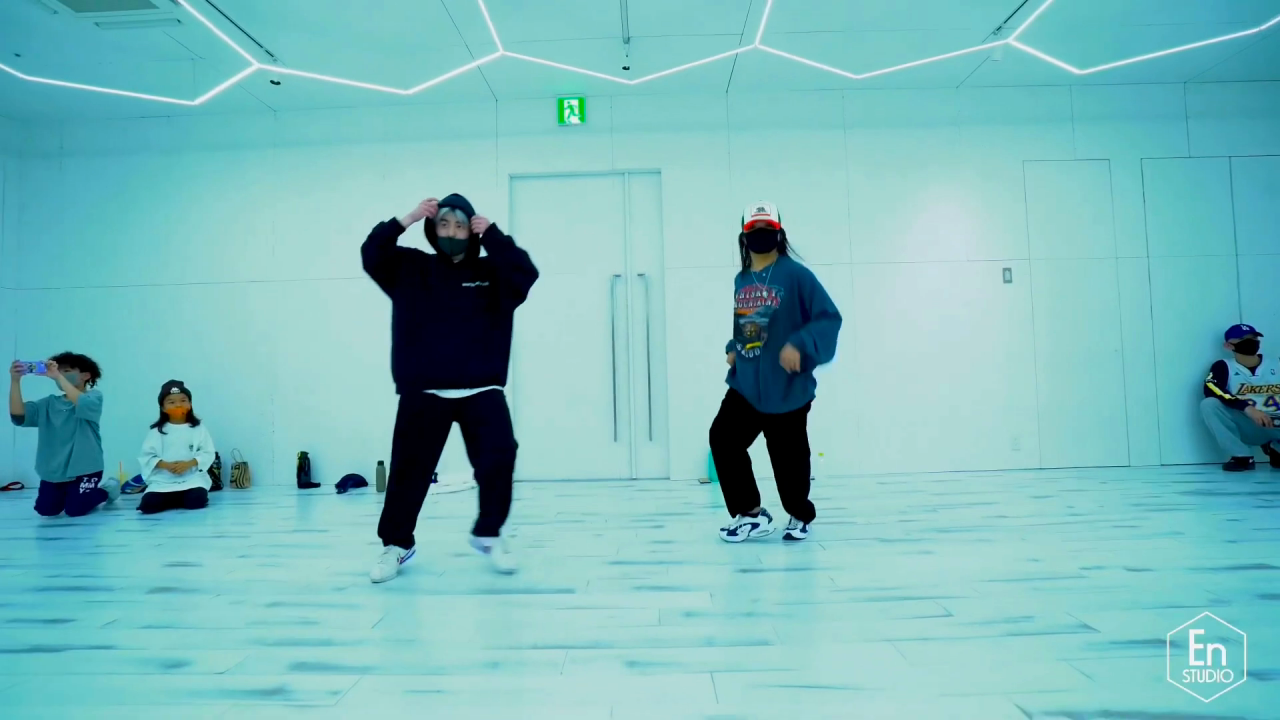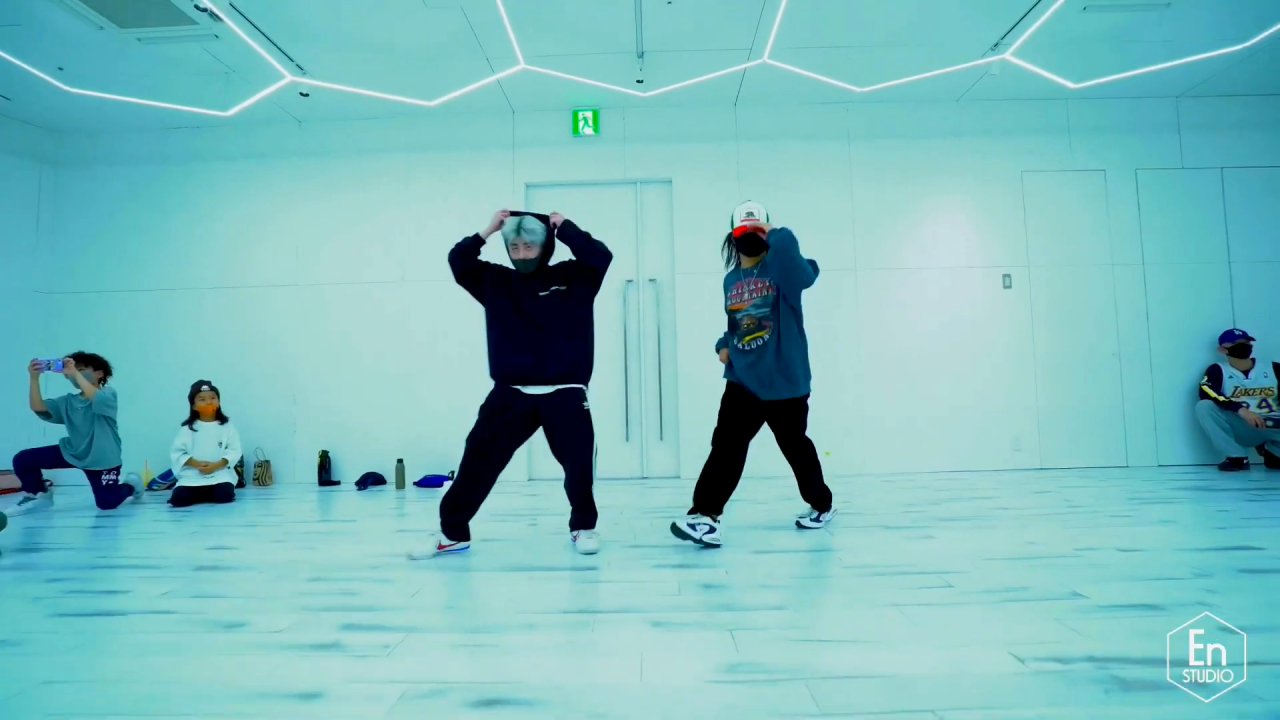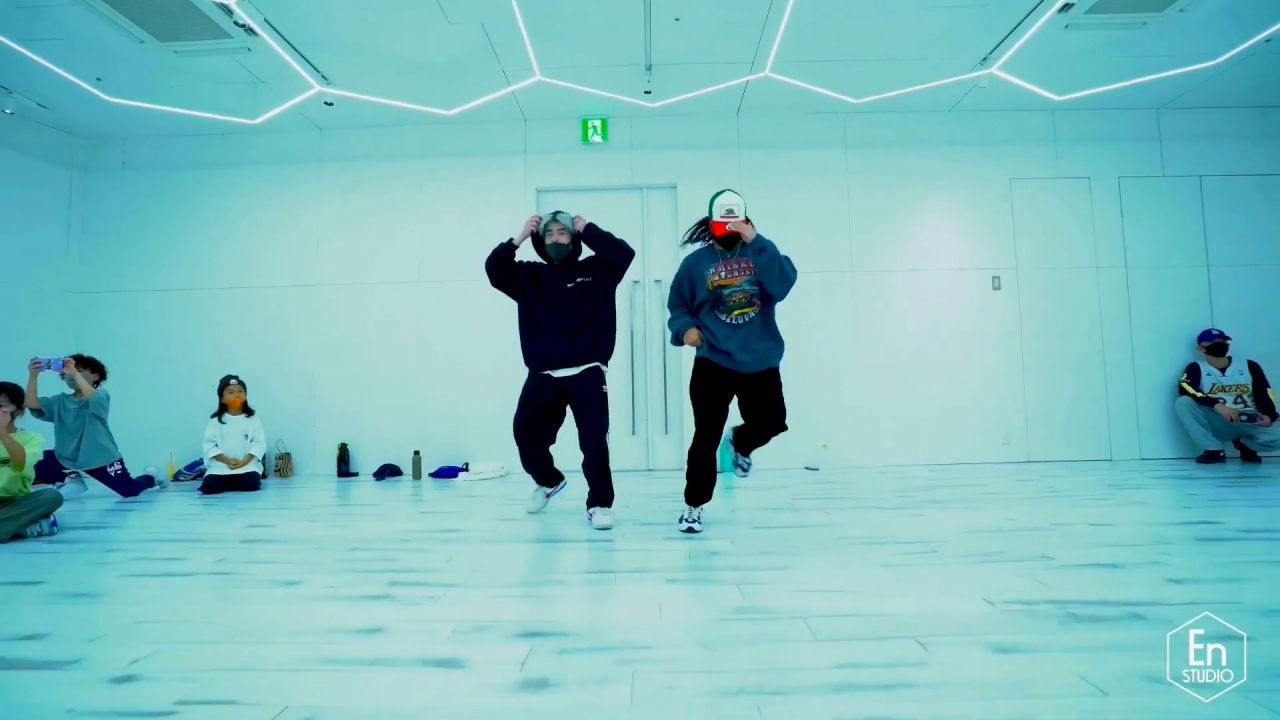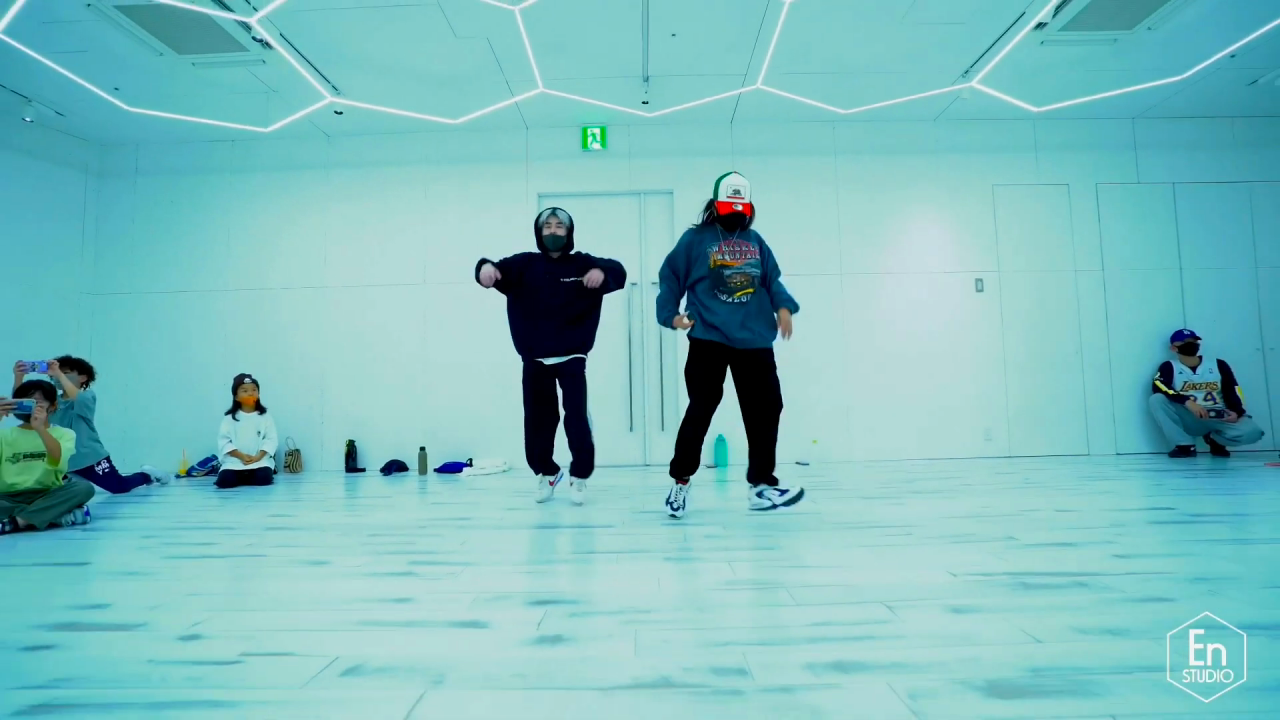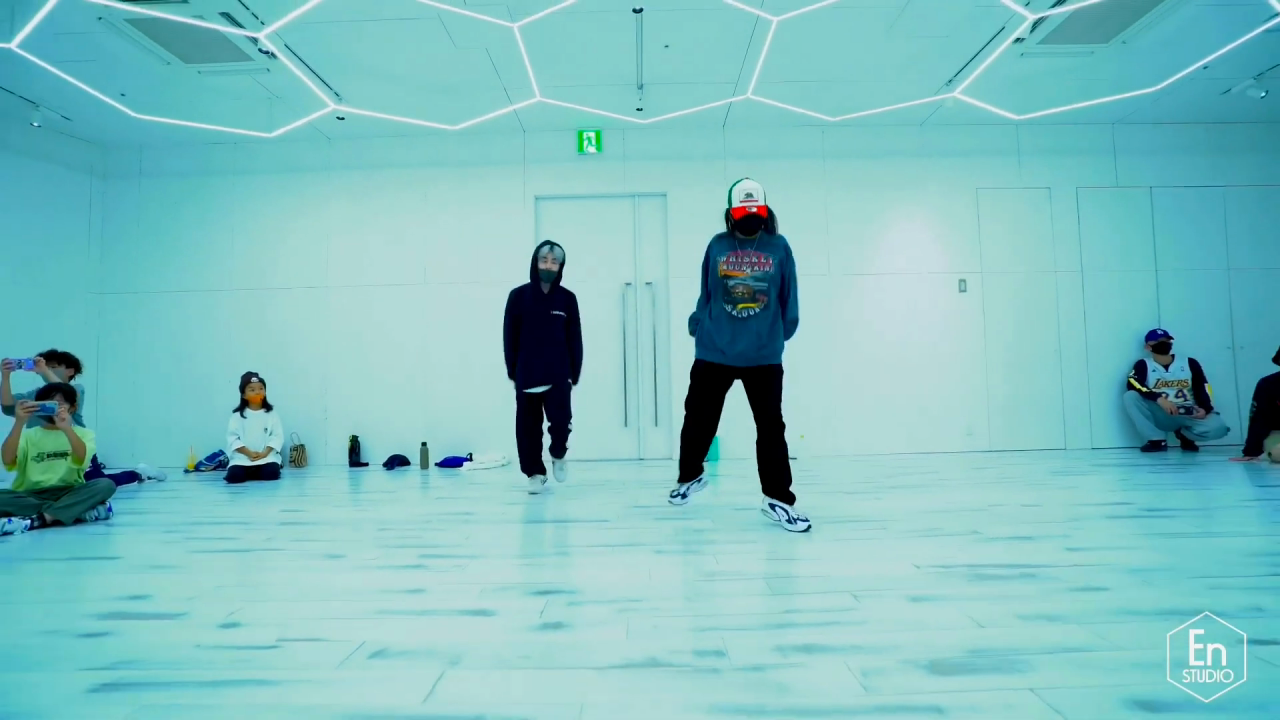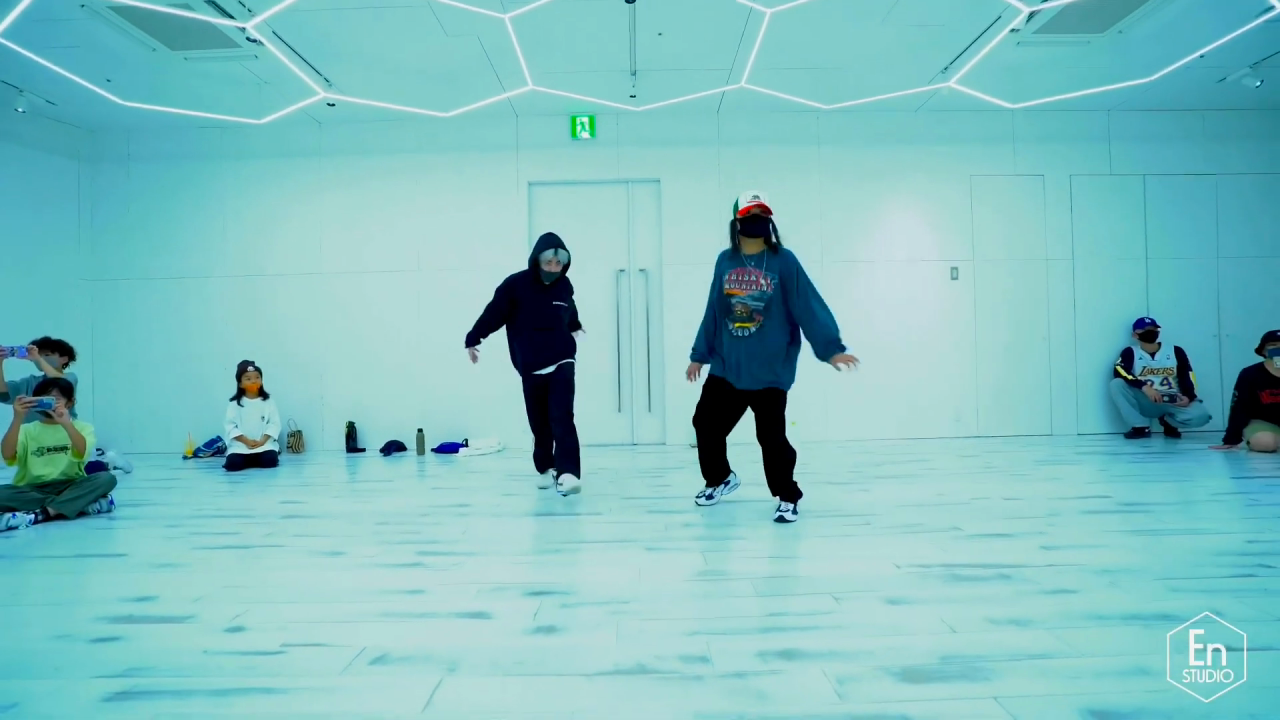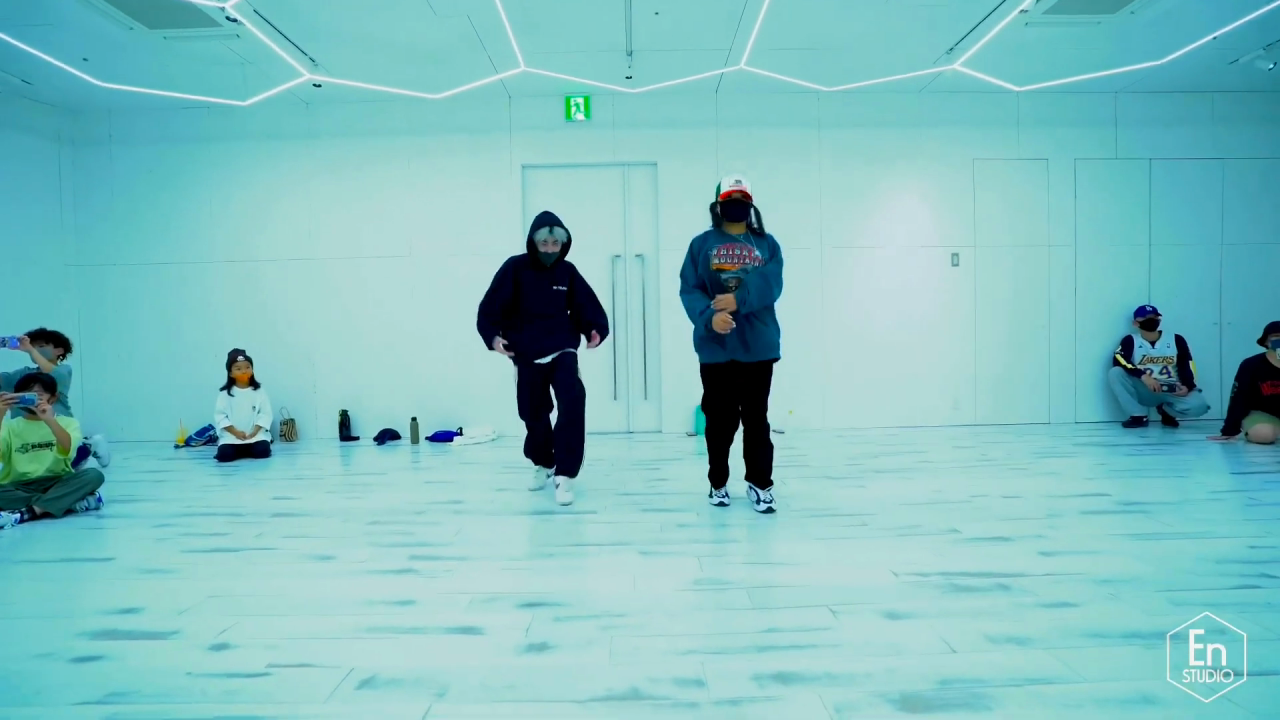
dt=0.3s
person 1, frame 1
left shoulder: (795, 274)
right shoulder: (741, 280)
left elbow: (827, 319)
left wrist: (801, 348)
right wrist: (733, 349)
left hip: (787, 389)
right hip: (745, 386)
left knee: (788, 459)
right knee: (722, 442)
left ankle: (801, 517)
right ankle: (751, 515)
person 1, frame 2
left shoulder: (779, 263)
right shoulder: (732, 280)
left elbow: (803, 275)
left wrist: (777, 237)
right wrist: (725, 346)
left hip: (783, 379)
right hip: (742, 379)
left knee: (795, 445)
right knee: (727, 443)
left ankle: (821, 505)
right ankle: (704, 518)
person 1, frame 3
left shoulder: (757, 253)
right shoulder: (696, 261)
left elbow: (783, 284)
right elbow: (679, 306)
left wrist: (756, 241)
right wrist: (685, 329)
left hip: (760, 357)
right hip: (714, 359)
left knee: (771, 419)
right knee: (707, 432)
left ankle: (741, 443)
right ankle: (695, 503)
person 1, frame 4
left shoulder: (755, 241)
right shoulder: (696, 238)
left elbow: (771, 282)
right elbow: (671, 278)
left wrist: (784, 308)
right wrist: (671, 312)
left hip: (753, 339)
right hip: (707, 336)
left knee: (766, 406)
right knee: (703, 404)
left ankle: (763, 485)
right ankle: (681, 480)
person 1, frame 5
left shoulder: (778, 247)
right shoulder: (718, 245)
left elbow: (787, 295)
left wrist: (781, 333)
right wrist: (699, 327)
left hip: (762, 355)
right hip: (715, 352)
left knee: (770, 423)
right knee: (699, 418)
right ankle: (690, 476)
person 1, frame 6
left shoulder: (783, 261)
right shoulder: (725, 261)
left elbow: (809, 307)
right elbow: (714, 312)
left wrist: (831, 348)
right wrist: (699, 354)
left hip: (770, 368)
right hip: (728, 366)
left knee: (770, 434)
right knee: (707, 425)
right ankle: (718, 479)
person 1, frame 7
left shoulder: (766, 243)
right shoulder: (702, 244)
left elbow: (771, 284)
right elbow: (689, 289)
left wrist: (739, 299)
right wrist: (709, 315)
left hip: (757, 345)
right hip: (716, 346)
left knee: (755, 417)
right knee: (722, 417)
left ankle: (759, 483)
right ankle: (718, 482)
person 2, frame 1
left shoulder: (492, 271)
right shoulder: (413, 268)
left elbow: (526, 276)
right elbow: (372, 255)
left wrist: (493, 235)
right wrist: (406, 220)
left hip: (482, 389)
right hip: (425, 391)
left knee: (499, 457)
right knee: (408, 471)
left ankle: (488, 534)
right ankle: (396, 544)
person 2, frame 2
left shoulder: (571, 279)
right shoulder: (496, 281)
left elbow: (599, 257)
right elbow: (458, 263)
left wrist: (563, 229)
right wrist: (485, 233)
left hip: (563, 390)
right hip: (511, 391)
left knee: (579, 458)
right knee: (479, 457)
left ankle: (583, 526)
right ankle: (453, 532)
person 2, frame 3
left shoulder: (595, 271)
right shoulder: (529, 276)
left elbow: (624, 253)
right elbow: (494, 269)
left wrist: (587, 230)
right wrist: (520, 237)
left hip: (586, 372)
right hip: (543, 374)
left knee: (594, 438)
right knee: (527, 433)
left ankle: (600, 504)
right ankle: (549, 481)
person 2, frame 4
left shoulder: (581, 264)
right shoulder: (526, 264)
left elbow: (617, 273)
right elbow: (501, 275)
left wrist: (602, 272)
right wrist: (486, 269)
left hip: (571, 355)
right hip: (535, 358)
left knee: (576, 415)
right knee: (538, 417)
left ankle: (579, 476)
right ankle: (547, 473)
person 2, frame 5
left shoulder: (567, 299)
right shoulder: (518, 297)
left elbow: (574, 339)
right elbow: (511, 338)
left wrist: (573, 375)
right wrist: (513, 371)
left hip: (558, 378)
right hip: (527, 380)
left knee: (561, 426)
right knee: (527, 431)
left ankle: (558, 454)
right ankle: (535, 473)
person 2, frame 6
left shoulder: (564, 284)
right shoulder: (515, 285)
right elbow: (493, 315)
left wrist: (575, 327)
right wrist: (473, 340)
left hip: (562, 362)
right hip: (530, 365)
left knee: (562, 417)
right knee: (540, 420)
person 2, frame 7
left shoulder: (566, 270)
right shoulder: (515, 268)
left elbow: (584, 302)
right elbow: (492, 303)
left wrist: (596, 329)
right wrist: (491, 334)
left hip: (563, 351)
right hip: (528, 355)
left knee: (572, 403)
right knee: (533, 413)
left ankle: (564, 475)
right ankle: (543, 463)
